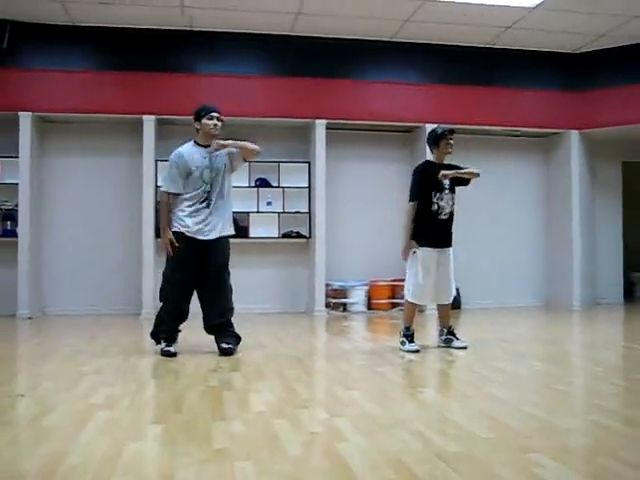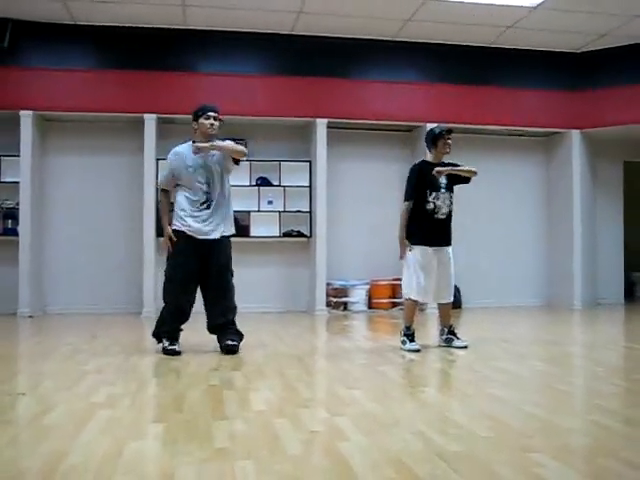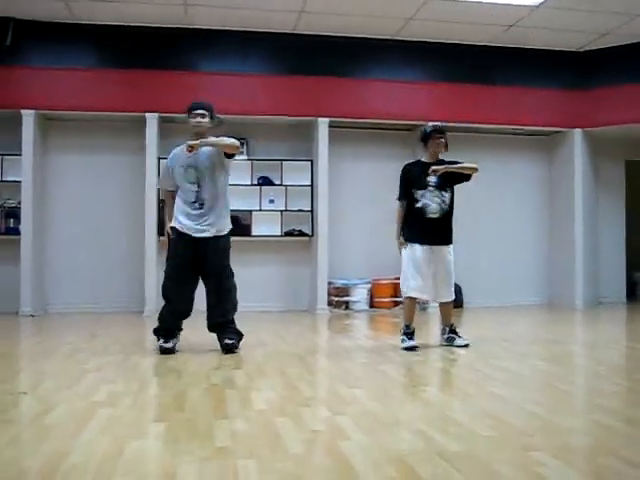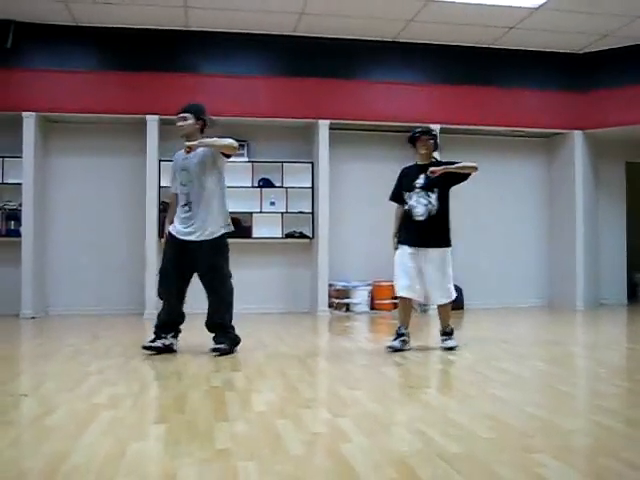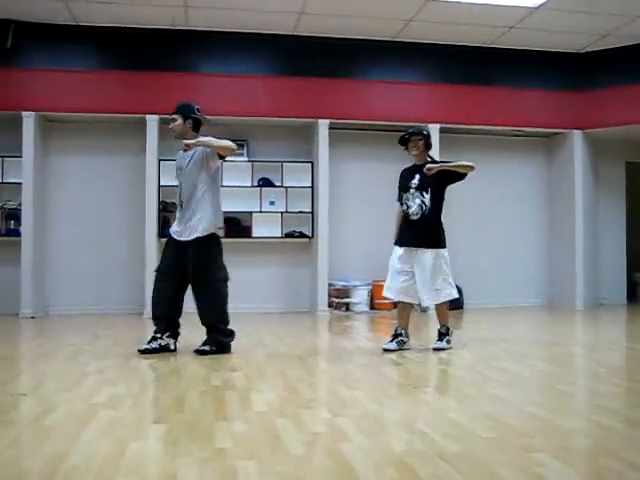
dt=0.1s
person 1, frame 1
left shoulder: (229, 151)
right shoulder: (182, 154)
left elbow: (254, 151)
right elbow: (167, 195)
left wrist: (226, 144)
right wrist: (165, 230)
left hip: (218, 233)
right hip: (185, 233)
left knee: (218, 288)
right knee: (176, 289)
left ankle: (225, 336)
right ankle: (166, 336)
person 1, frame 2
left shoulder: (222, 150)
right shoulder: (178, 154)
left elbow: (242, 152)
right elbow: (164, 190)
left wrist: (213, 146)
right wrist: (166, 224)
left hip: (218, 233)
right hip: (186, 232)
left knee: (220, 287)
right knee: (179, 287)
left ankle: (227, 334)
right ankle: (168, 335)
person 1, frame 3
left shoulder: (215, 148)
right shoulder: (175, 156)
left elbow: (235, 146)
right elbow: (170, 191)
left wrist: (204, 142)
right wrist: (168, 221)
left hip: (216, 231)
right hip: (183, 231)
left knee: (221, 285)
right knee: (176, 286)
left ankle: (228, 333)
right ankle: (168, 333)
person 1, frame 4
left shoulder: (211, 150)
right shoulder: (178, 158)
left elbow: (234, 146)
left wrist: (201, 143)
right wrist: (168, 222)
left hip: (211, 232)
right hip: (179, 234)
left knee: (218, 287)
right knee: (170, 286)
left ankle: (225, 336)
right ankle: (166, 334)
person 1, frame 5
left shoulder: (205, 147)
right shoulder: (181, 155)
left elbow: (230, 147)
left wrist: (198, 142)
left hip: (203, 232)
right hip: (179, 232)
left knee: (209, 287)
right knee: (166, 286)
left ankle: (219, 337)
right ankle: (166, 334)
person 2, frame 1
left shoulder: (450, 170)
right shoulder: (423, 169)
left elbow: (475, 174)
right elbow: (412, 204)
left wrist: (454, 173)
right wrist: (408, 238)
left hip: (444, 242)
right hip: (422, 242)
left knee: (445, 290)
right knee: (415, 290)
left ankle: (446, 333)
right ankle: (407, 335)
person 2, frame 2
left shoulder: (448, 169)
right shoulder: (419, 169)
left elbow: (473, 173)
right elbow: (408, 204)
left wrist: (450, 170)
right wrist: (402, 236)
left hip: (443, 240)
right hip: (420, 241)
left knee: (445, 289)
right knee: (415, 289)
left ankle: (447, 333)
right ankle: (407, 334)
person 2, frame 3
left shoulder: (447, 168)
right shoulder: (410, 169)
left elbow: (474, 169)
right elbow: (402, 204)
left wrist: (446, 168)
right wrist: (399, 233)
left hip: (441, 239)
right hip: (415, 239)
left knee: (445, 287)
right knee: (412, 288)
left ankle: (449, 331)
right ankle: (409, 332)
person 2, frame 4
left shoulder: (444, 169)
right shoulder: (406, 173)
left elbow: (473, 168)
right elbow: (400, 206)
left wrist: (444, 169)
right wrist: (395, 234)
left hip: (437, 241)
right hip: (408, 241)
left knee: (442, 290)
right knee: (405, 289)
left ankle: (446, 332)
right ankle: (402, 334)
person 2, frame 5
left shoulder: (439, 169)
right shoulder: (405, 174)
left elbow: (470, 167)
left wrist: (440, 166)
right wrist: (396, 234)
left hip: (431, 241)
right hip: (404, 242)
left knee: (439, 291)
right knee: (403, 290)
left ankle: (444, 333)
right ankle: (401, 335)
